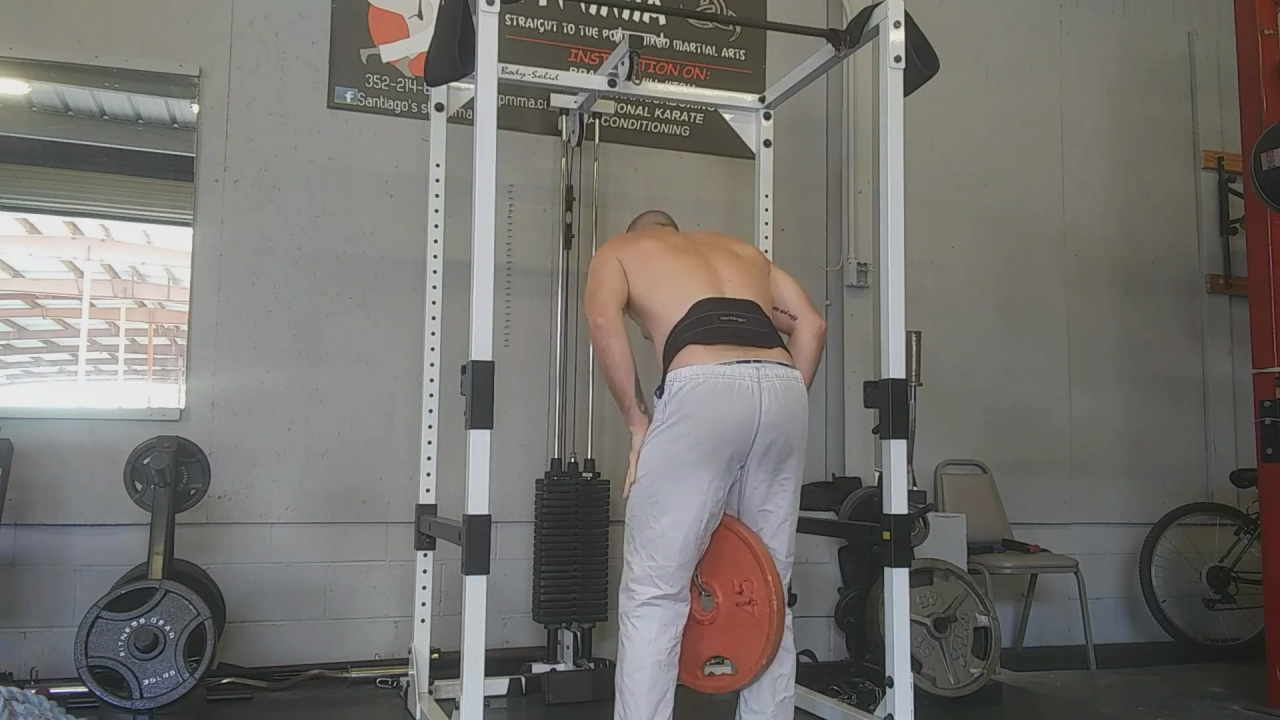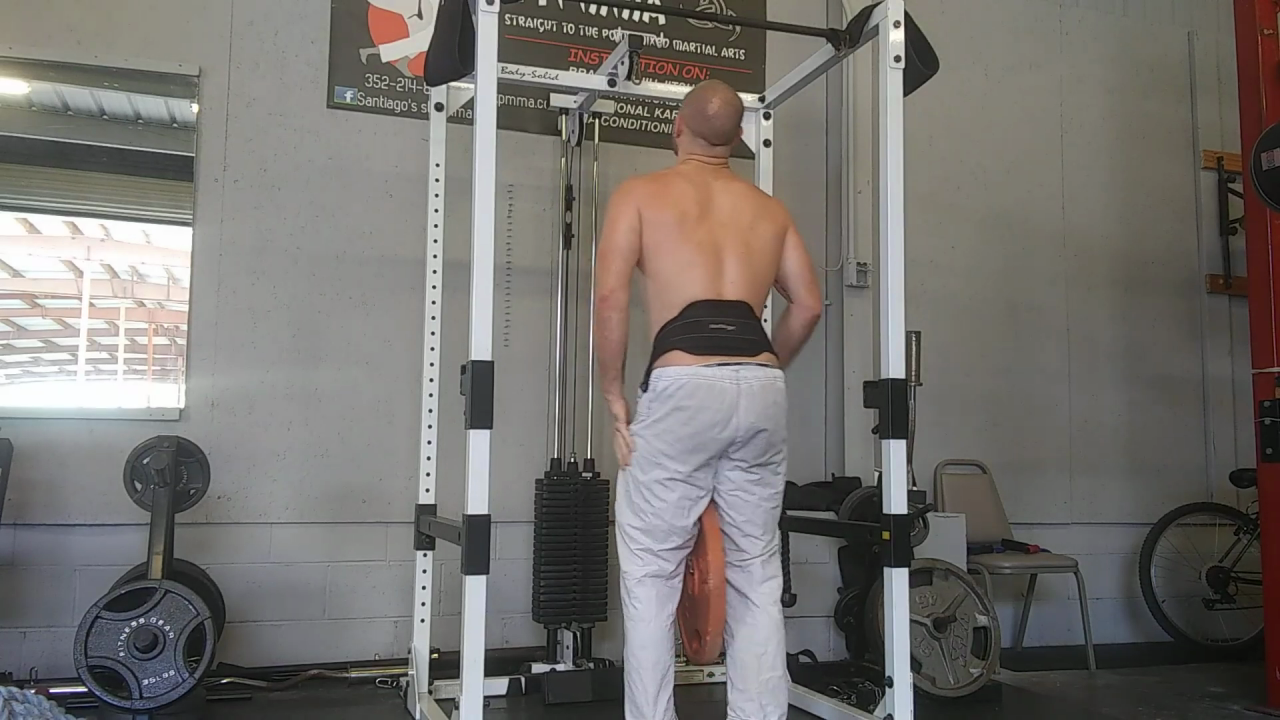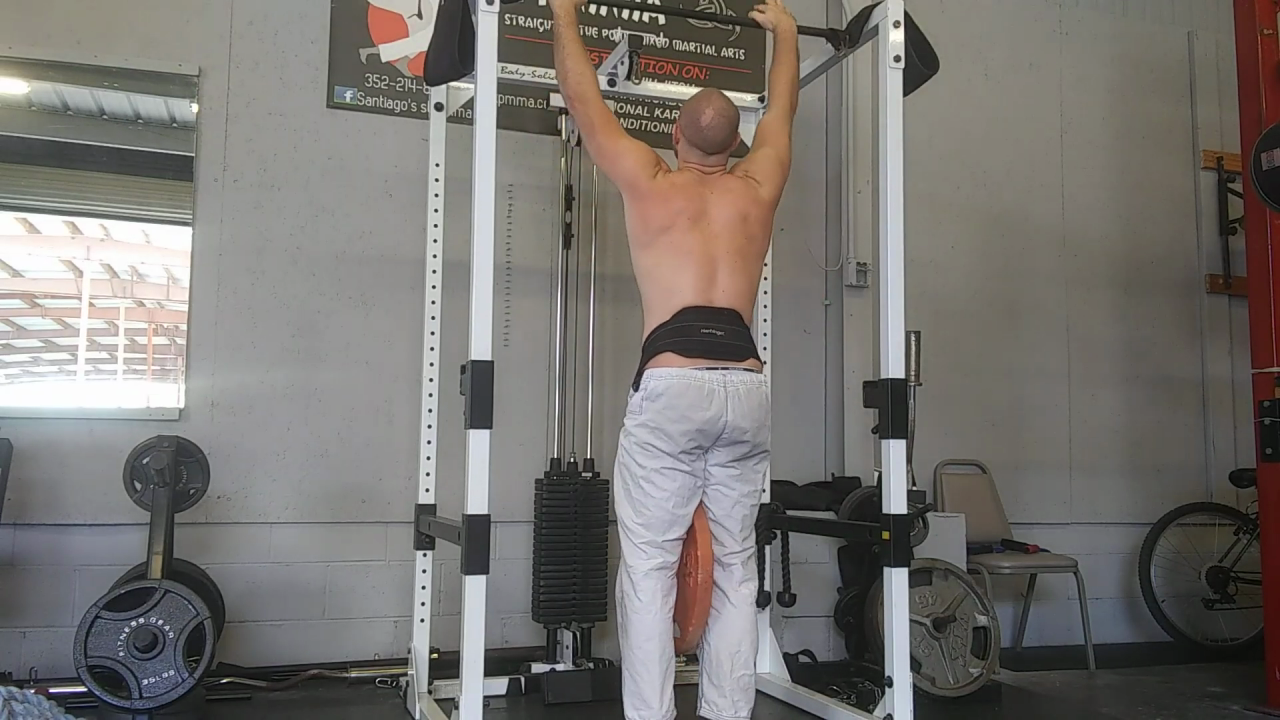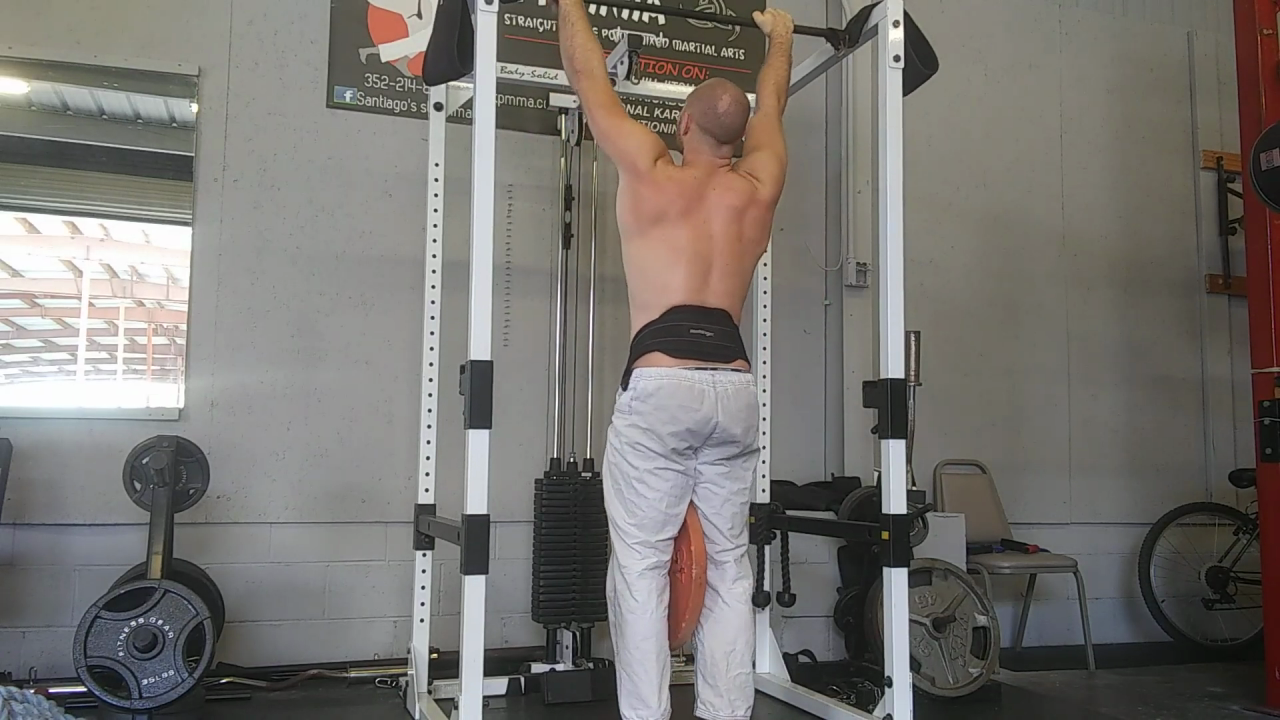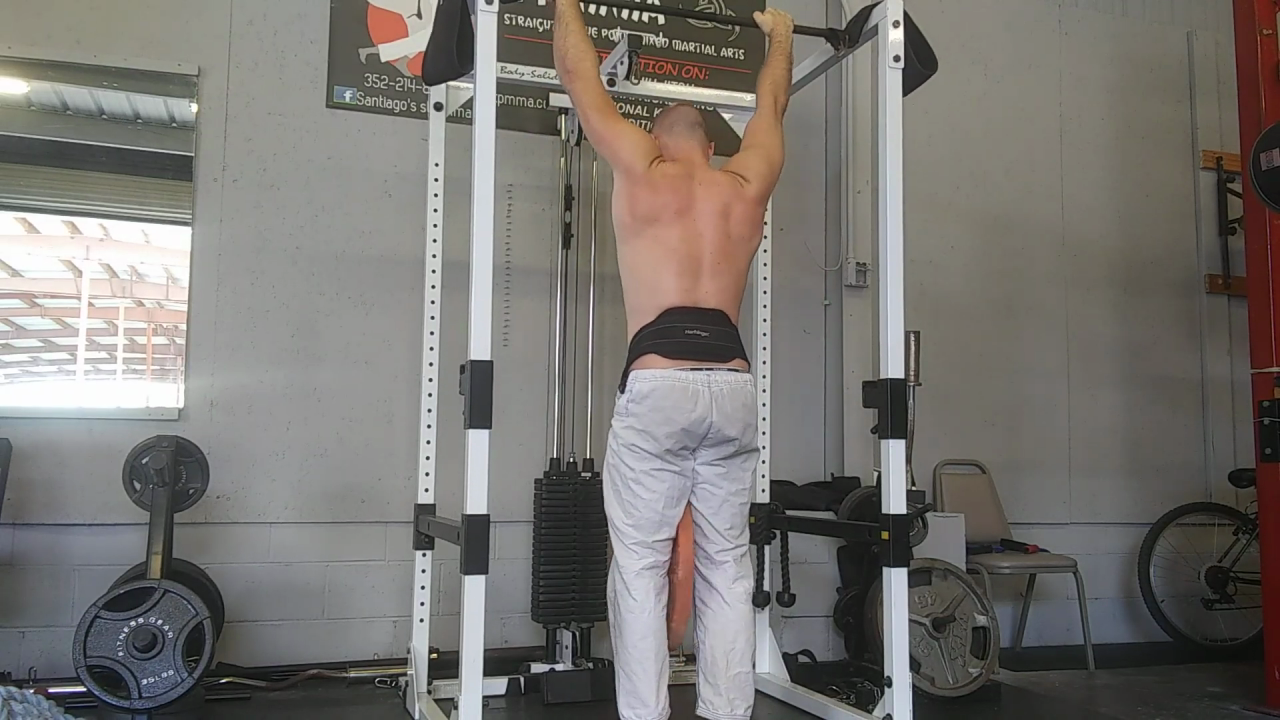
dt=1s
person 1, frame 1
left shoulder: (620, 250)
right shoulder: (740, 248)
left elbow: (603, 318)
right elbow: (810, 325)
left wrist: (638, 419)
left hip: (704, 387)
right hip: (782, 388)
left knee: (654, 588)
person 1, frame 2
left shoulder: (641, 194)
right shoulder: (767, 207)
left elbow: (610, 297)
right elbow: (808, 304)
left wrist: (613, 393)
left hip: (684, 385)
right hip: (761, 388)
left knee: (651, 572)
right knee: (755, 574)
person 1, frame 3
left shoulder: (647, 183)
right shoulder: (758, 190)
left elbow: (583, 101)
right elbow: (781, 108)
left hip: (671, 386)
right hip: (746, 389)
left knee: (649, 566)
right knee: (734, 570)
person 1, frame 4
left shoulder: (648, 169)
right shoulder: (758, 186)
left elbow: (589, 80)
right elbow: (770, 108)
left hip: (660, 385)
right hip: (734, 388)
left knee: (640, 567)
right knee: (728, 569)
person 1, frame 5
left shoulder: (640, 170)
right shoulder: (748, 184)
left elbow: (581, 80)
right elbow: (771, 107)
left hip: (657, 386)
right hip: (733, 387)
left knee: (640, 568)
right knee: (726, 569)
